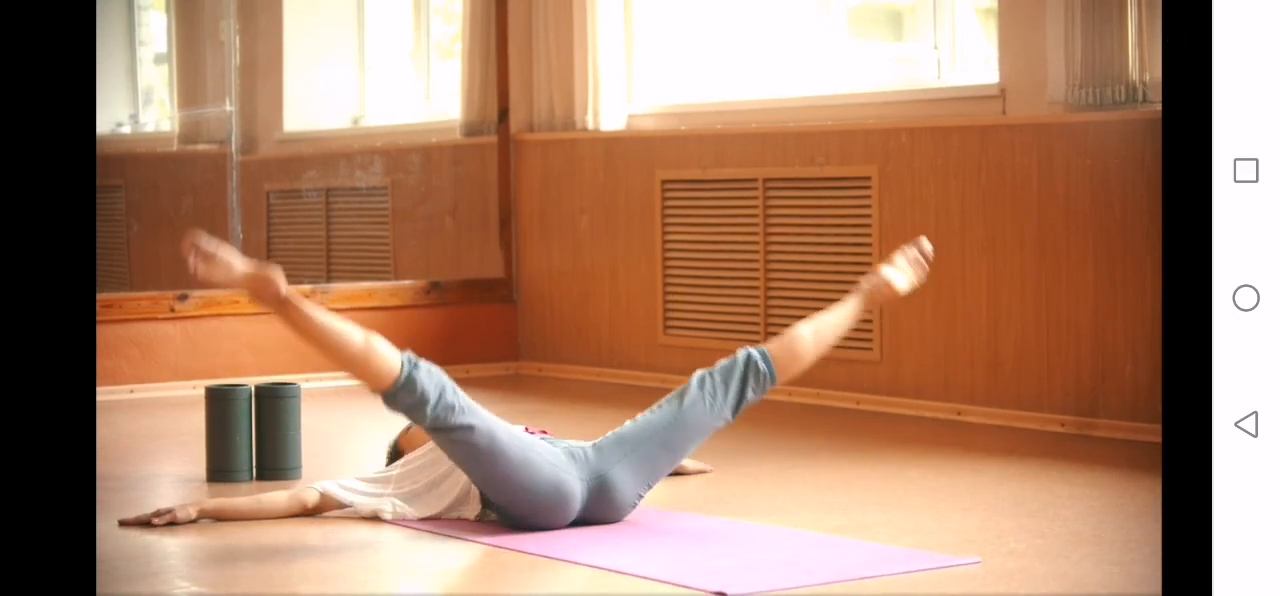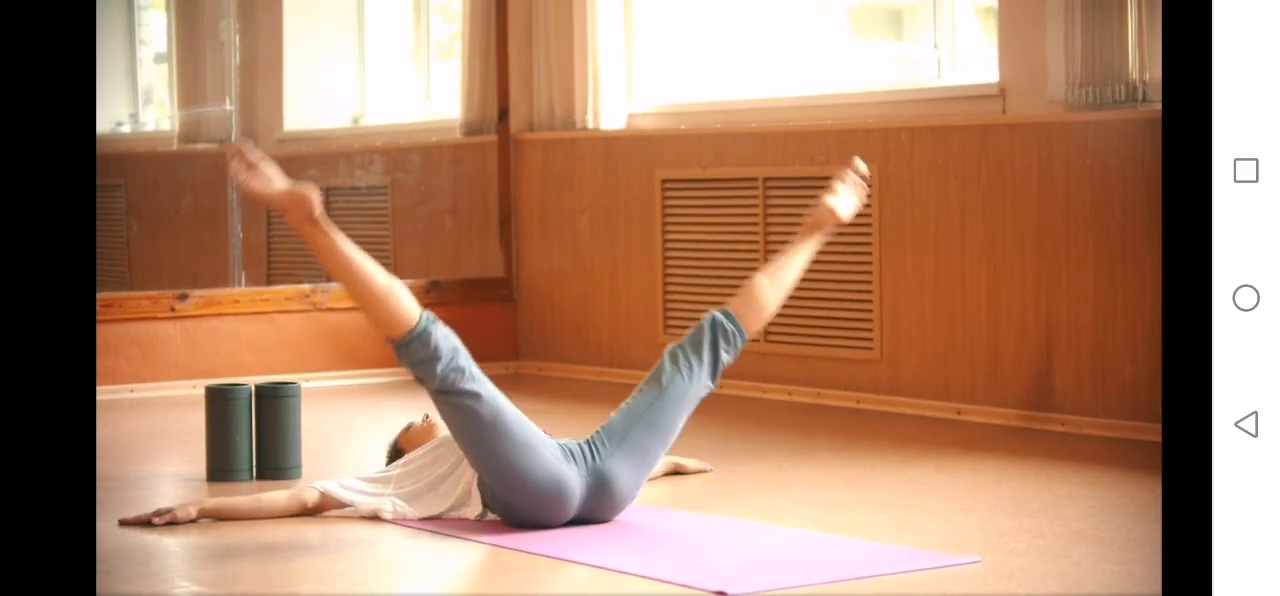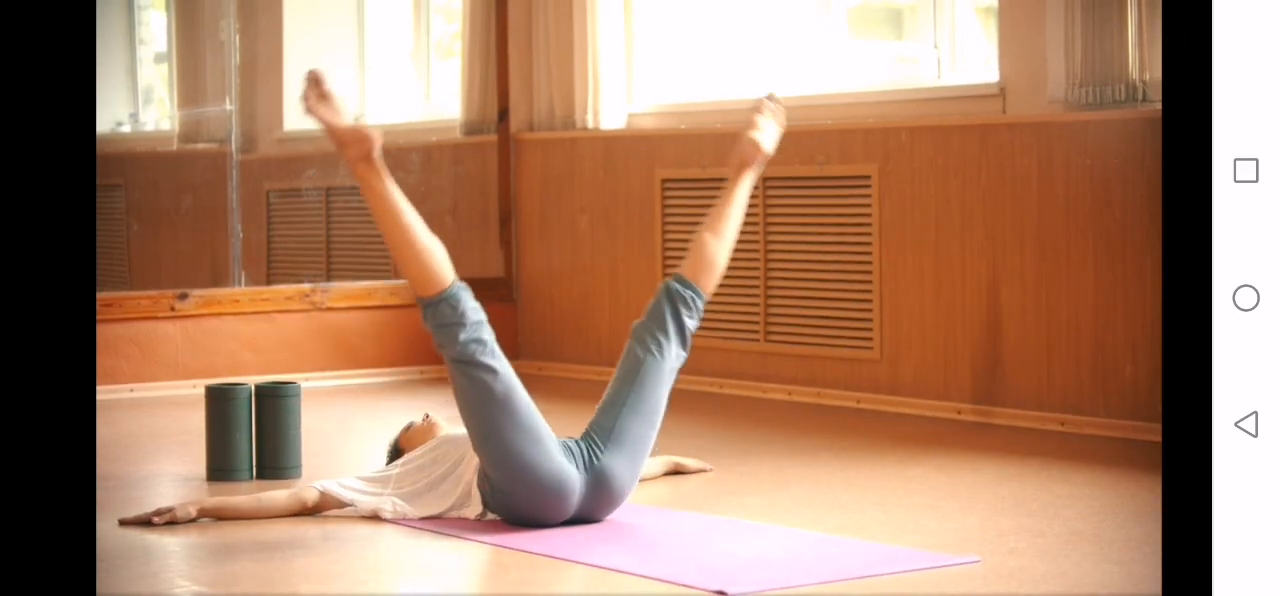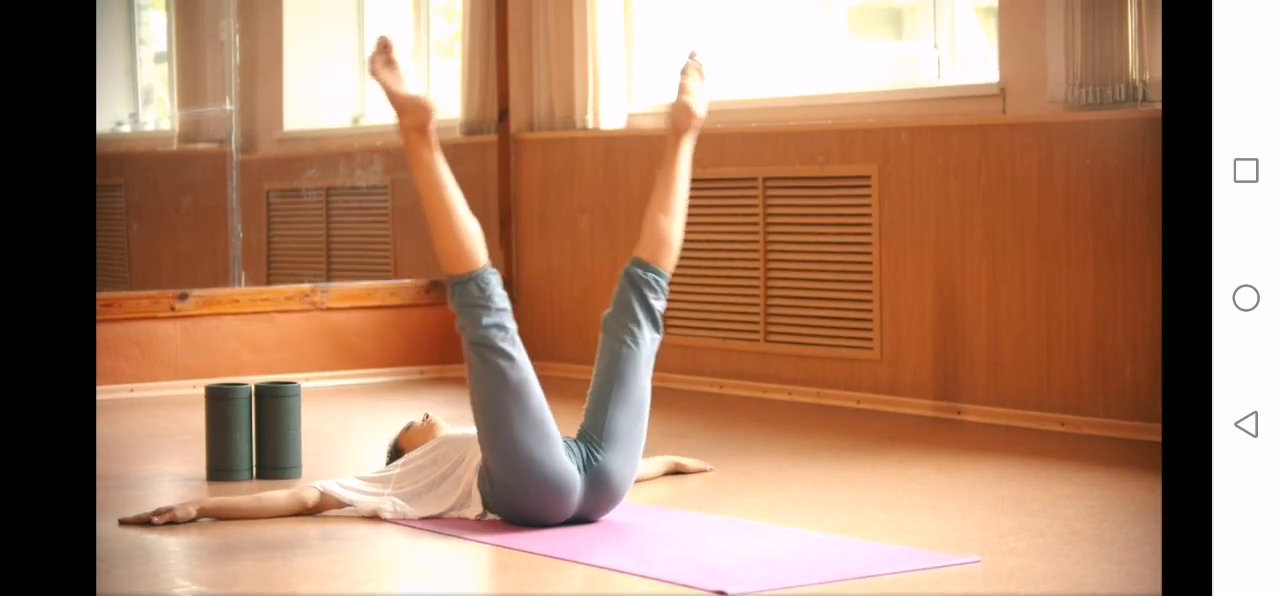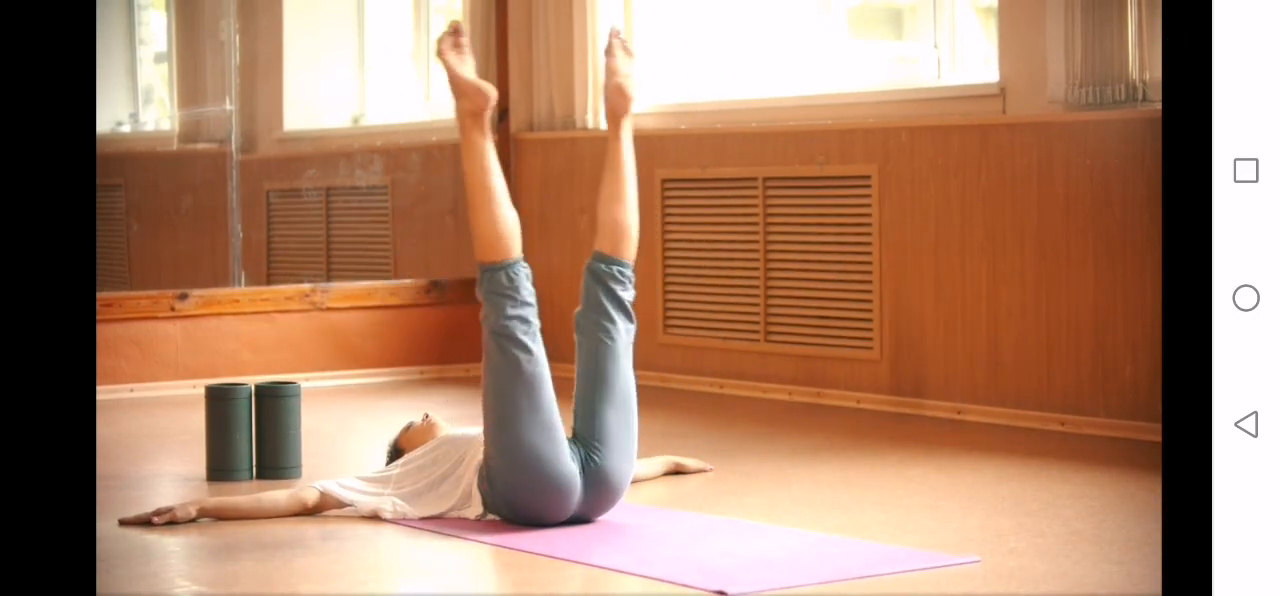
dt=0.3s
person 1, frame 1
left shoulder: (468, 461)
right shoulder: (397, 482)
right elbow: (298, 497)
right wrist: (201, 506)
left hip: (588, 471)
right hip: (546, 486)
left knee: (739, 373)
person 1, frame 2
left shoulder: (469, 452)
right shoulder: (403, 476)
right elbow: (298, 496)
left wrist: (659, 442)
right wrist: (199, 509)
left hip: (592, 479)
right hip: (541, 490)
left knee: (708, 341)
right knee: (443, 348)
person 1, frame 3
left shoulder: (487, 455)
right shoulder: (403, 477)
right elbow: (300, 496)
left wrist: (656, 450)
right wrist: (202, 506)
left hip: (592, 474)
right hip: (540, 490)
left knee: (674, 311)
right knee: (457, 321)
person 1, frame 4
left shoulder: (475, 452)
right shoulder: (409, 474)
right elbow: (300, 498)
left wrist: (664, 461)
right wrist: (198, 508)
left hip: (592, 480)
right hip: (539, 487)
left knee: (640, 295)
right knee: (483, 308)
person 1, frame 5
left shoulder: (474, 451)
right shoulder: (407, 475)
right elbow: (301, 498)
left wrist: (663, 462)
right wrist: (198, 507)
left hip: (592, 484)
right hip: (537, 490)
left knee: (609, 289)
right knee: (510, 300)
